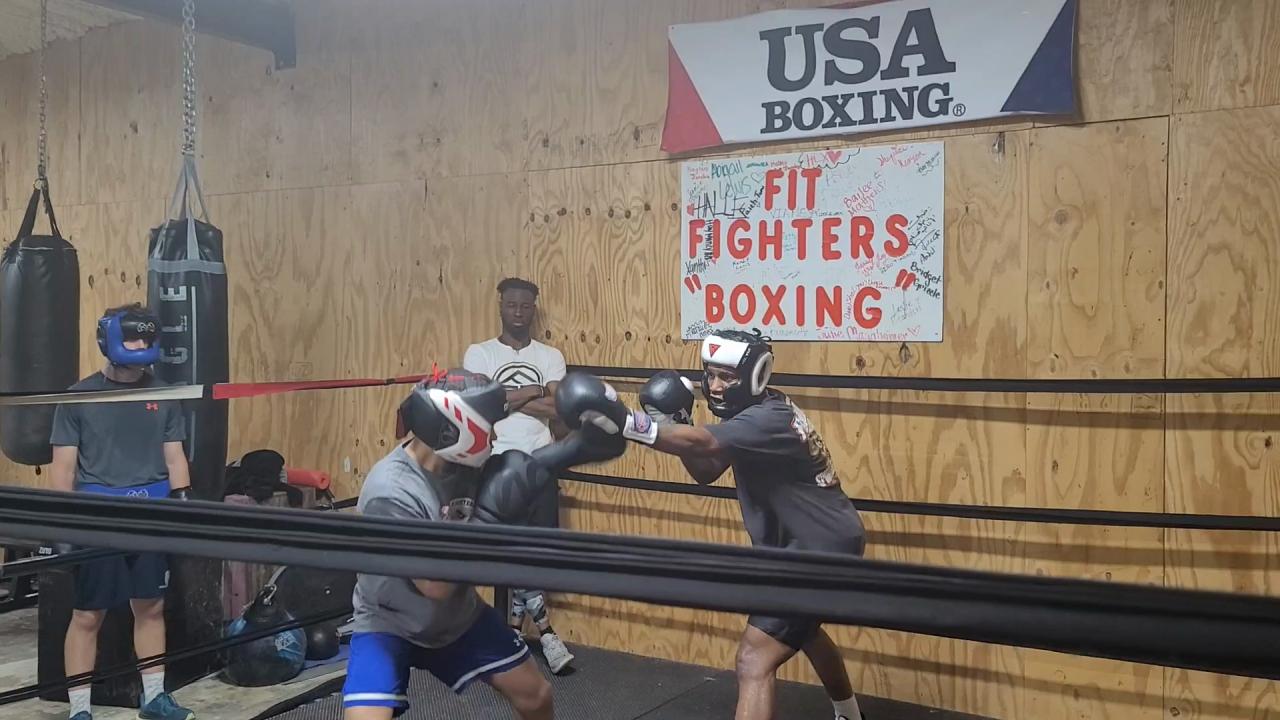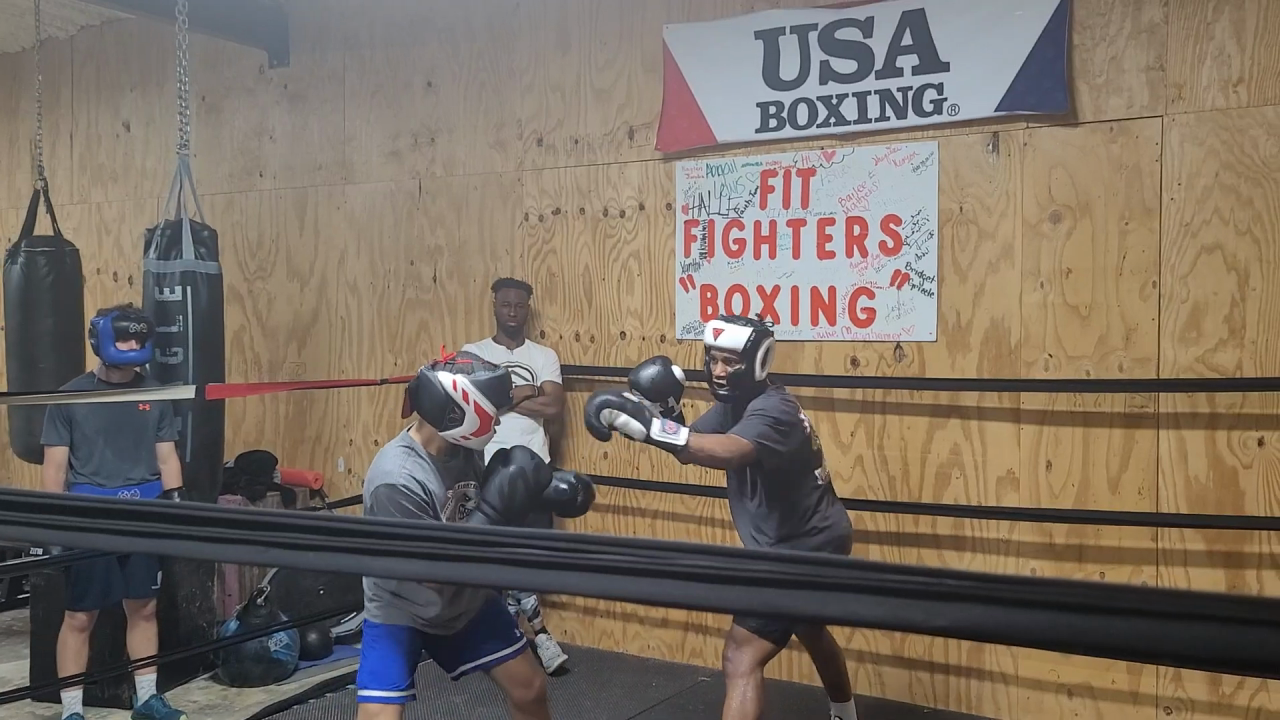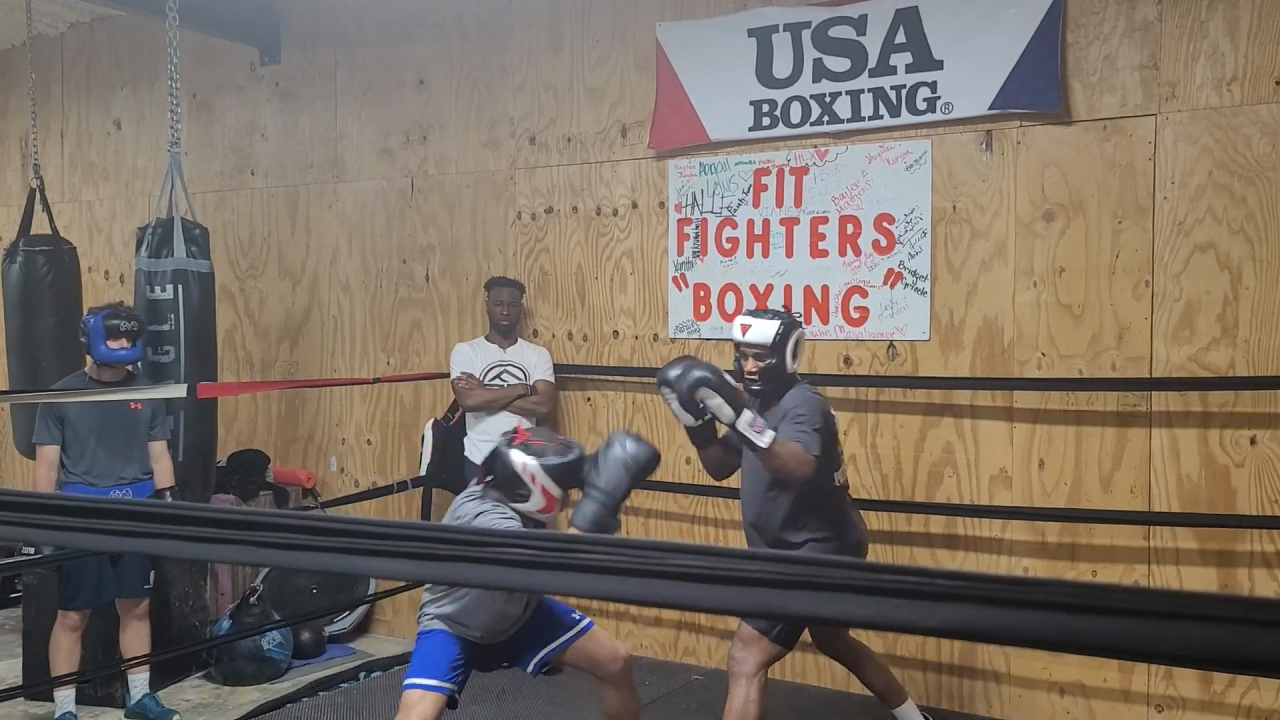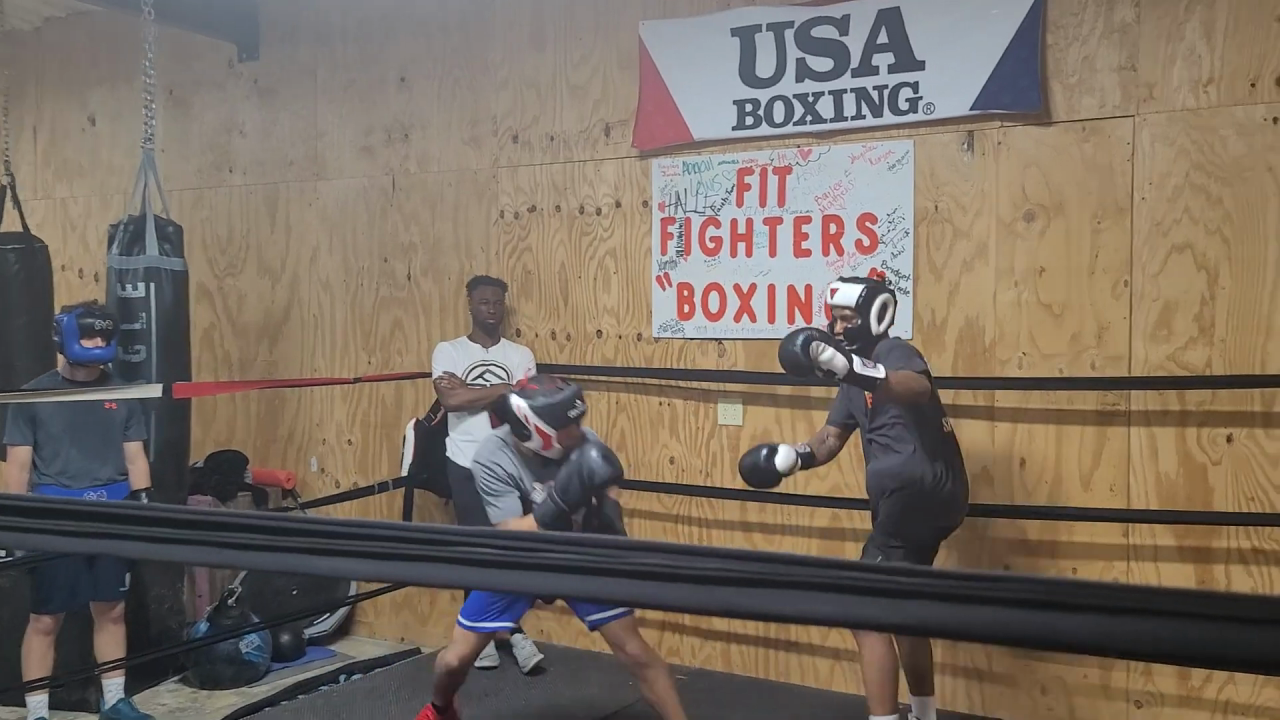
dt=0.4s
person 1, frame 1
left shoulder: (163, 396)
right shoulder: (80, 397)
left elbow: (174, 457)
right elbow: (64, 464)
left wrist: (183, 505)
left knee: (151, 607)
right knee: (87, 615)
person 1, frame 2
left shoulder: (155, 396)
right shoulder: (71, 397)
left elbow: (167, 457)
right elbow: (55, 465)
left wrist: (175, 505)
left knee: (143, 608)
right knee: (79, 617)
person 1, frame 3
left shoulder: (147, 394)
right shoulder: (62, 395)
left elbow: (159, 456)
right elbow: (47, 464)
left wrist: (167, 503)
left knee: (137, 607)
right knee: (72, 615)
person 1, frame 4
left shoulder: (122, 395)
right shoulder: (34, 396)
left elbow: (135, 457)
left wrist: (143, 504)
left knee: (111, 611)
right knee: (45, 620)
person 2, frame 1
left shoulder: (766, 419)
right shoulder: (750, 411)
left elbow: (700, 442)
right elbow: (705, 471)
left wrist: (622, 420)
right wrist: (676, 423)
left hip: (823, 552)
right hip: (815, 546)
left knee: (754, 661)
right knee: (799, 629)
person 2, frame 2
left shoulder: (772, 409)
right shoulder: (733, 402)
left elbow: (729, 452)
right elbow: (692, 449)
left wrist: (648, 426)
right wrist: (666, 412)
left hip: (806, 548)
right hip: (798, 544)
left knee: (741, 658)
right knee: (808, 628)
person 2, frame 3
left shoulder: (802, 404)
right shoulder: (766, 400)
left elbow: (798, 469)
right elbow: (720, 467)
left wrist: (740, 416)
right wrist: (694, 419)
left hip: (816, 553)
right hip: (812, 550)
left knee: (746, 662)
right knee: (833, 640)
person 2, frame 4
left shoulder: (896, 353)
right shoulder: (857, 374)
left elbow: (918, 390)
right elbow: (829, 440)
left wrist: (845, 363)
right wrist: (792, 455)
left hip: (920, 500)
right hip: (904, 505)
person 3, frame 1
left shoulder: (550, 355)
right shoulder: (479, 353)
left elbow: (557, 409)
left wrist: (504, 398)
right wrist: (533, 391)
left ankle: (514, 628)
right ankle: (543, 630)
person 3, frame 2
left shoulder: (545, 356)
right shoulder: (473, 353)
left elbow: (553, 410)
right wrist: (527, 391)
right hip: (491, 466)
right ankle: (537, 629)
person 3, frame 3
left shoulder: (538, 354)
right shoulder: (465, 351)
left elbow: (545, 406)
right elbow: (468, 400)
left wrist: (486, 395)
right wrist: (521, 391)
right hip: (481, 461)
person 3, frame 4
left shoulder: (521, 354)
right shoulder: (448, 350)
right elbow: (450, 399)
left wrist: (470, 393)
right wrist: (503, 389)
right hip: (466, 466)
right ankle: (512, 631)
person 4, frame 1
left shoulder: (462, 460)
right shoulder: (389, 492)
right elbow: (437, 584)
left wrist: (572, 447)
right wrist: (492, 514)
left hip: (458, 617)
right hip: (389, 625)
person 4, frame 2
left shoulder: (461, 446)
right shoulder: (395, 478)
left wrist: (536, 489)
right wrist: (494, 512)
left hip: (467, 603)
right hip: (401, 614)
left knee: (529, 689)
person 4, frame 3
left shoulder: (507, 489)
right shoulder: (481, 518)
right wrist: (603, 494)
left hip: (519, 615)
right hip: (453, 627)
left knee: (617, 663)
person 4, frame 4
left shoulder: (579, 441)
right shoulder: (490, 460)
left elbow: (603, 498)
left wrist: (607, 516)
right wrist: (565, 498)
left knee: (636, 652)
right knee: (455, 659)
